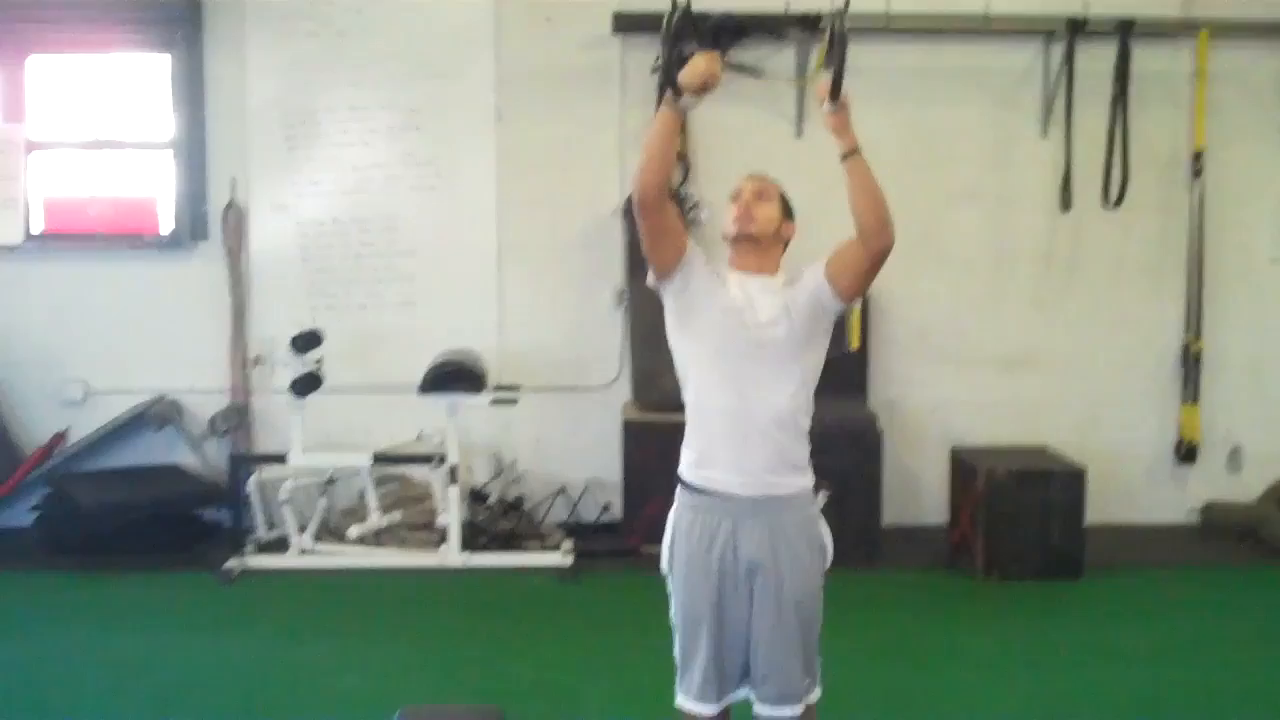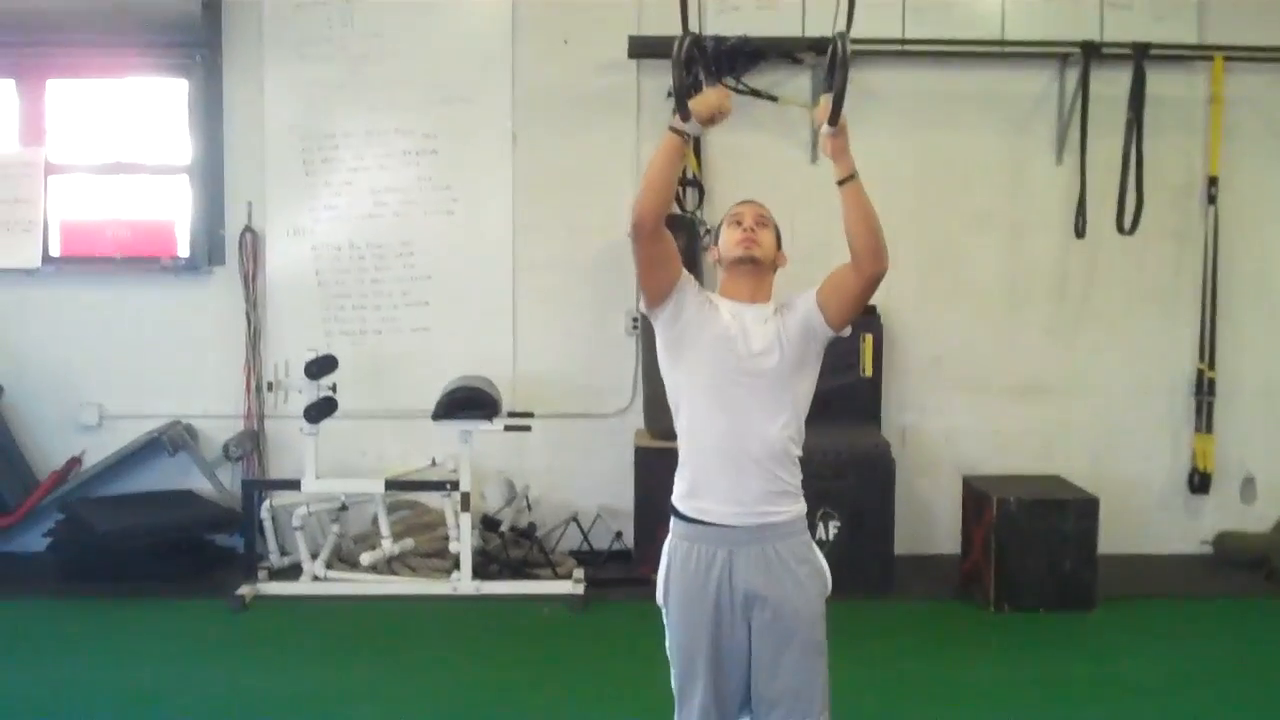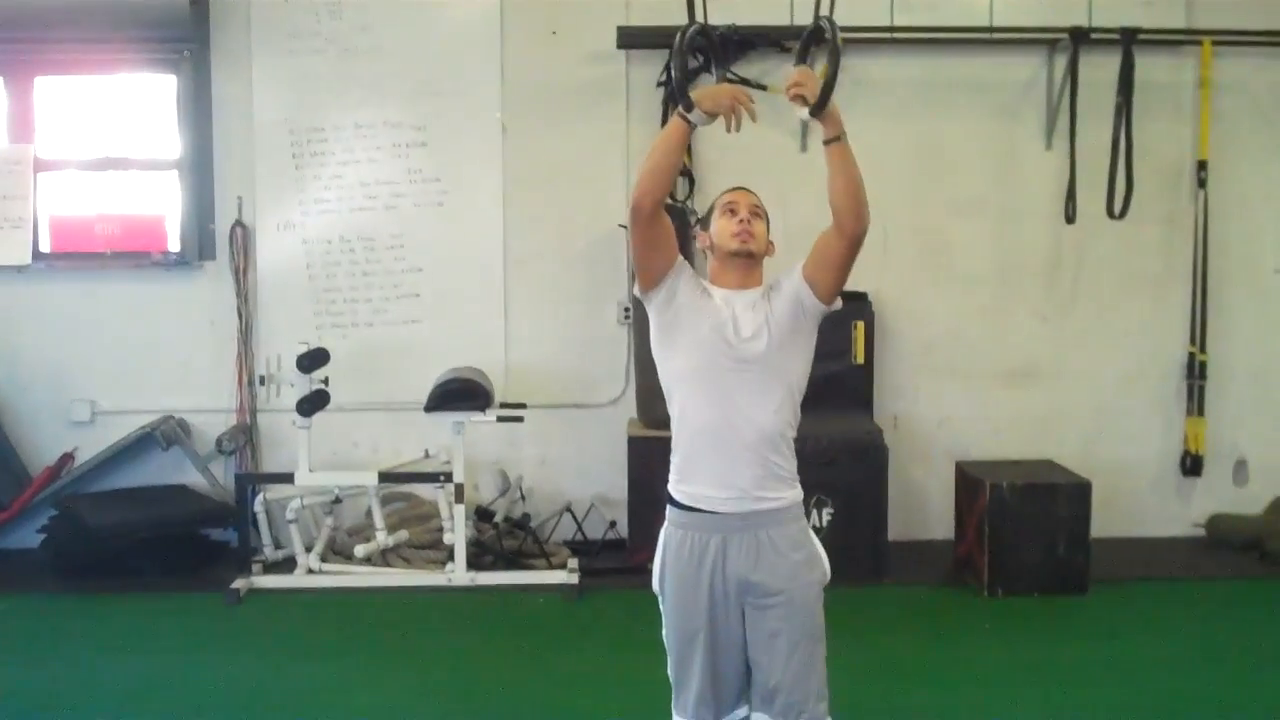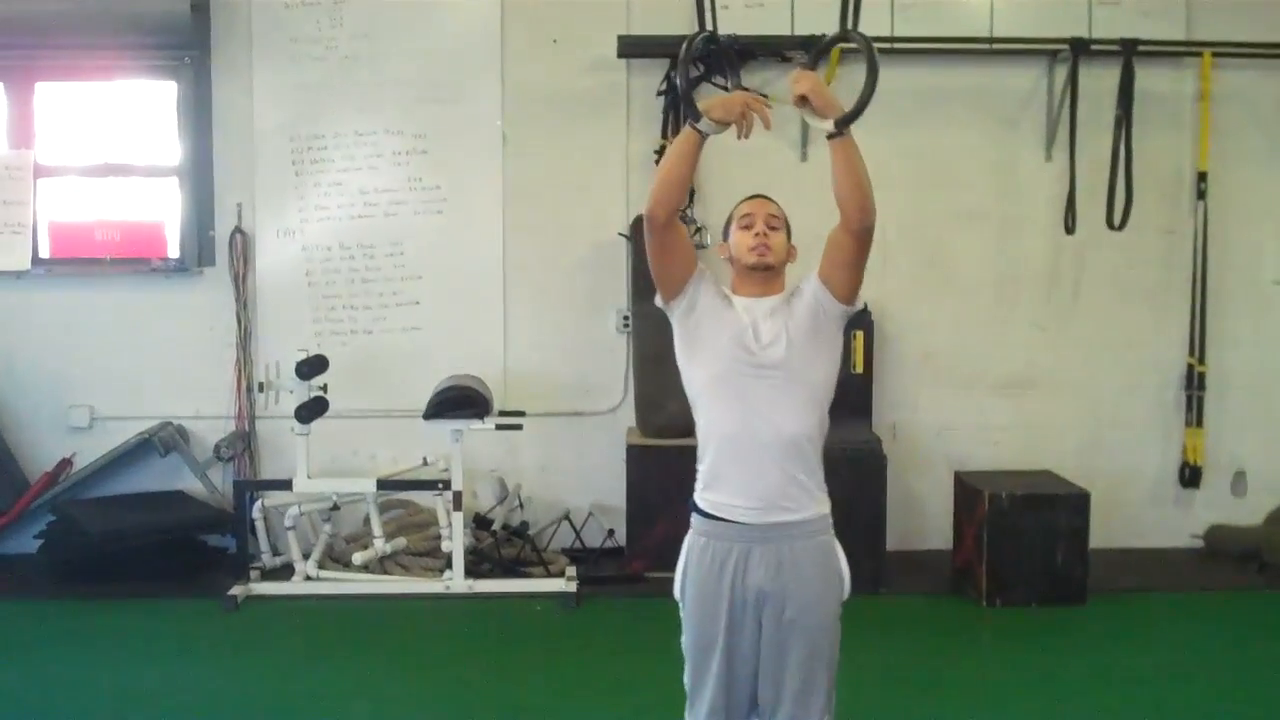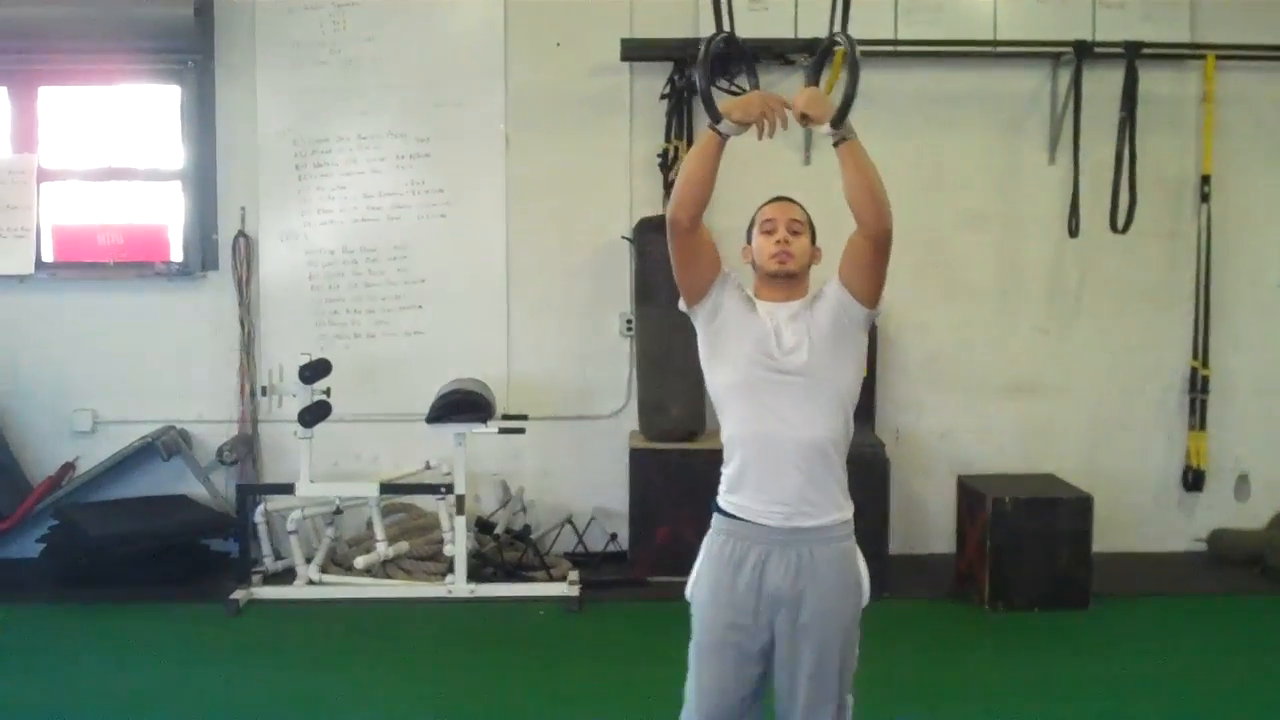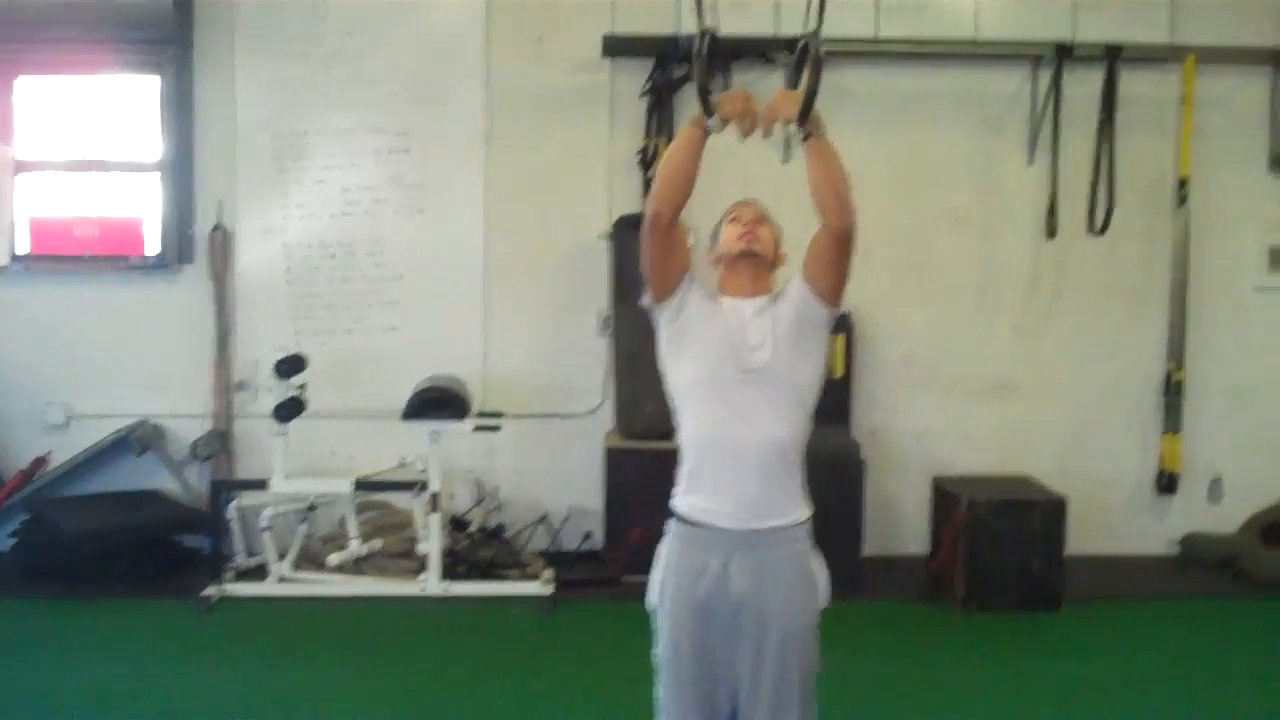
dt=0.3s
person 1, frame 1
left shoulder: (810, 295)
right shoulder: (691, 285)
left elbow: (878, 238)
right elbow: (648, 196)
left wrist: (844, 137)
right wrist: (678, 98)
left hip: (785, 511)
right hip: (706, 508)
person 1, frame 2
left shoulder: (802, 322)
right shoulder: (682, 313)
left elbow: (871, 265)
right elbow: (645, 221)
left wrist: (842, 162)
right wrist: (685, 126)
left hip: (781, 540)
right hip: (699, 539)
person 1, frame 3
left shoulder: (794, 304)
right shoulder: (676, 299)
left elbow: (851, 225)
right elbow: (644, 204)
left wrist: (829, 121)
right wrist: (692, 113)
left hip: (778, 529)
right hip: (695, 528)
person 1, frame 4
left shoulder: (816, 311)
right shoulder: (697, 308)
left elbow: (859, 220)
right elbow: (658, 214)
left wrist: (836, 121)
right wrist: (703, 123)
left hip: (802, 540)
right hip: (718, 538)
person 1, frame 5
left shoulder: (841, 314)
right shoulder: (720, 312)
left elbow: (877, 225)
right elbow: (681, 219)
left wrist: (840, 128)
right wrist: (722, 125)
left hip: (823, 545)
right hip: (739, 540)
person 1, frame 6
left shoulder: (802, 312)
right shoulder: (684, 310)
left elbow: (839, 224)
right elbow: (659, 214)
left wrist: (811, 127)
right wrist: (704, 121)
left hip: (779, 545)
right hip: (695, 543)
